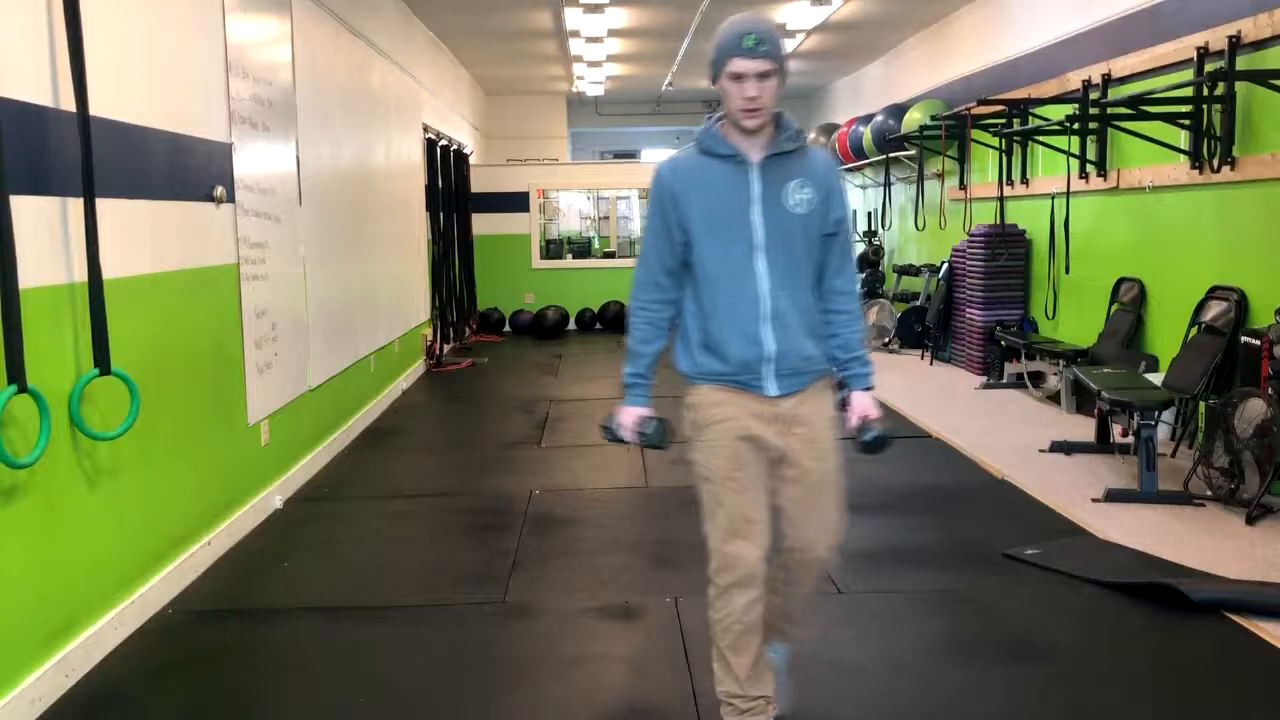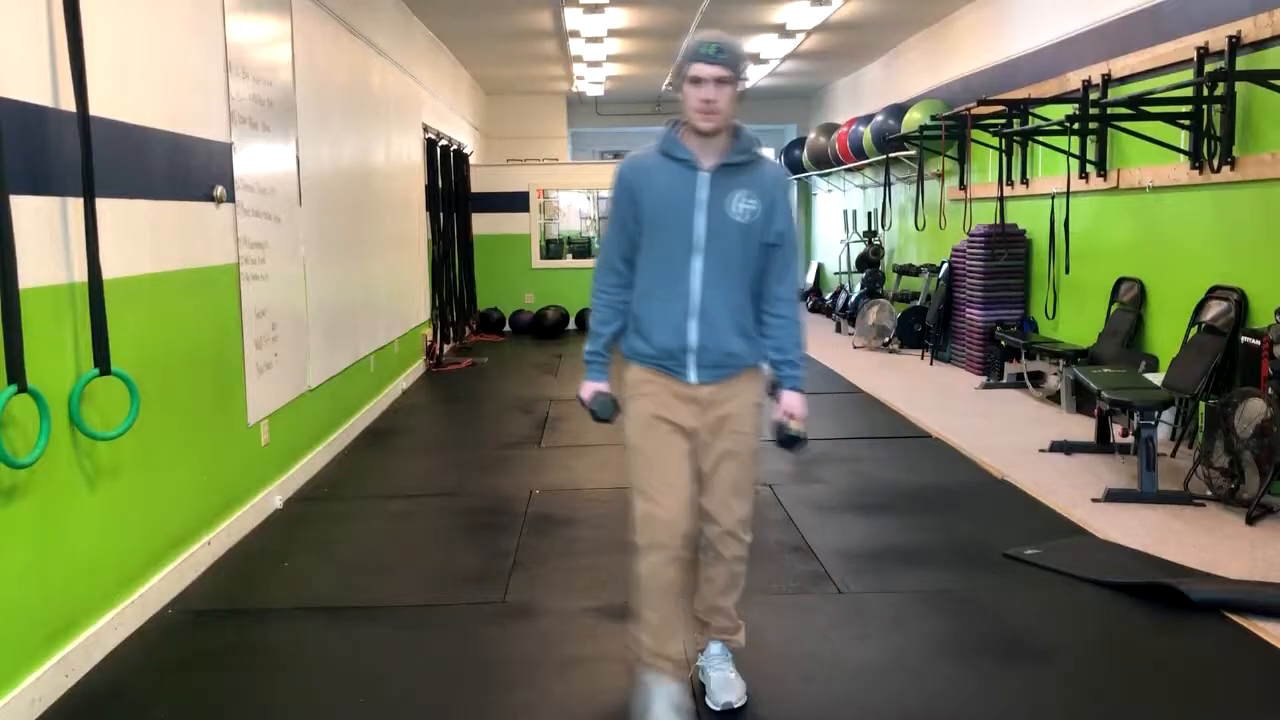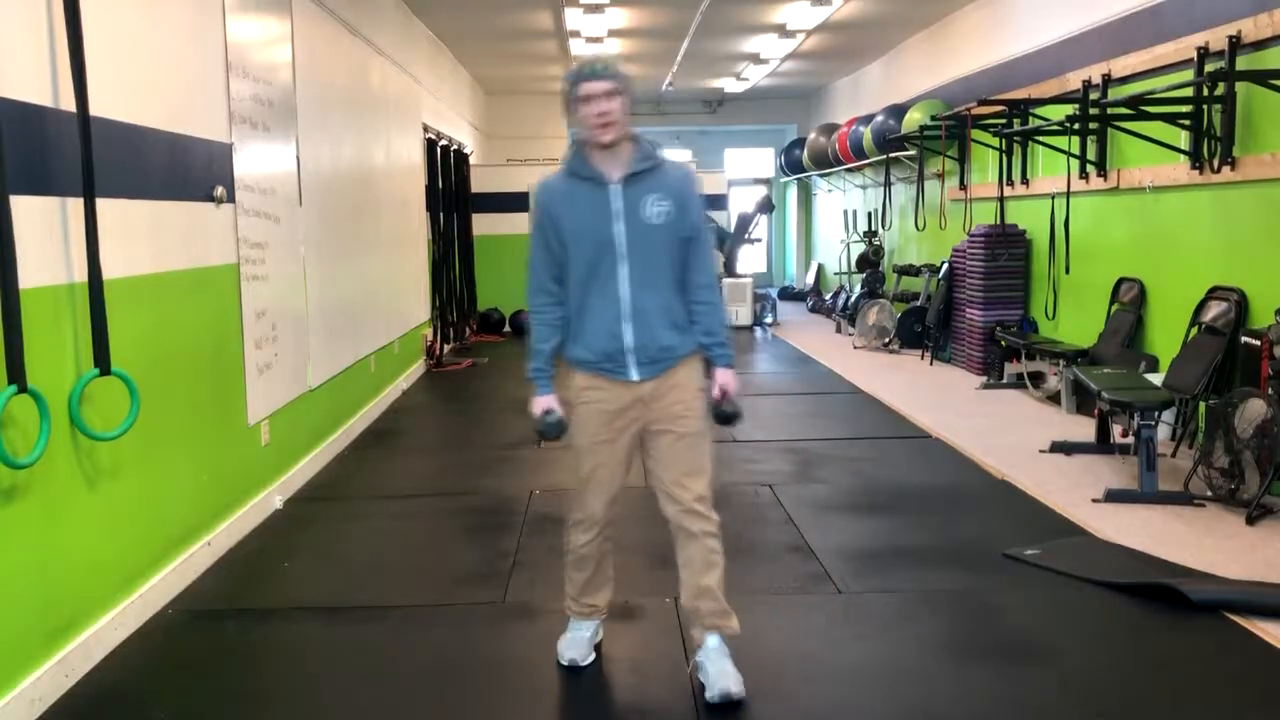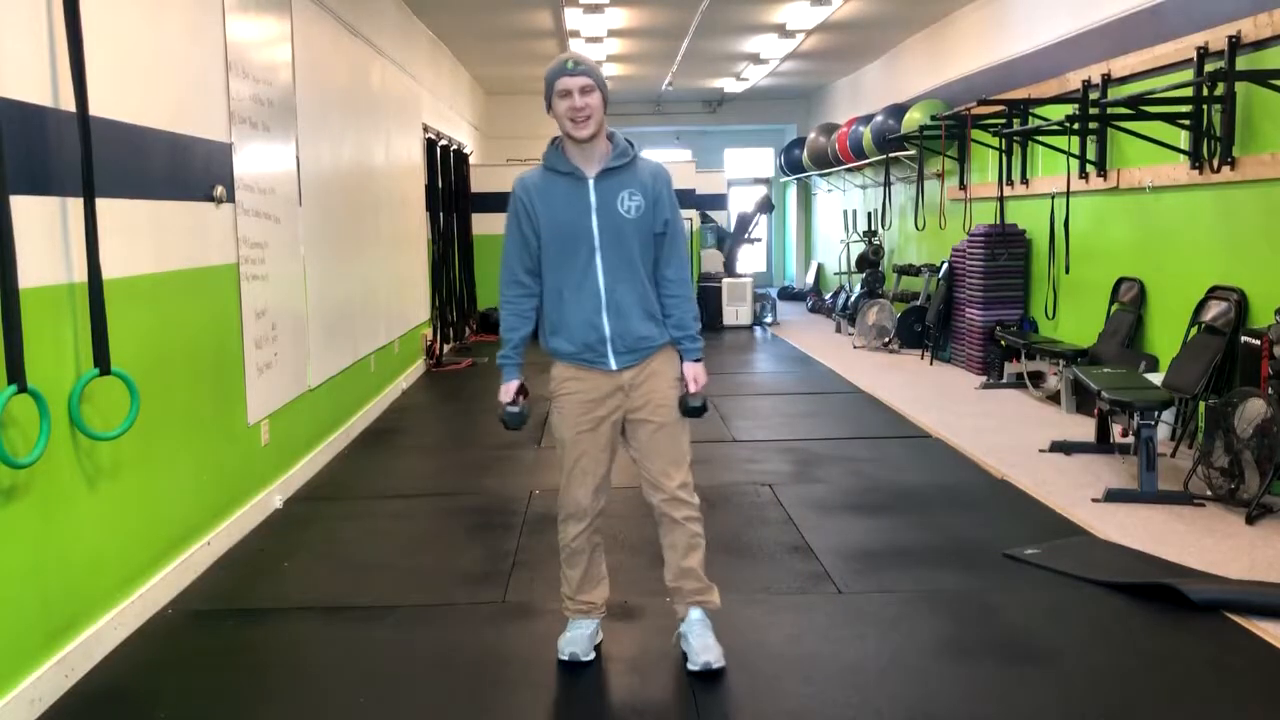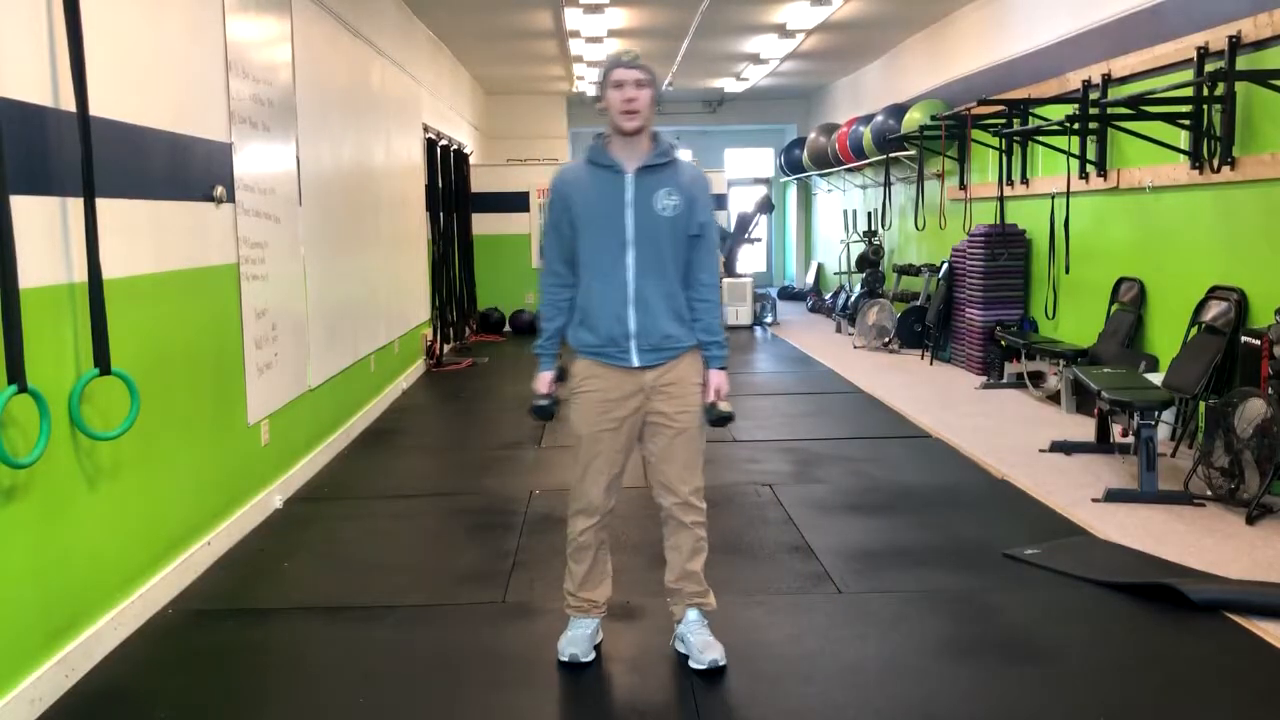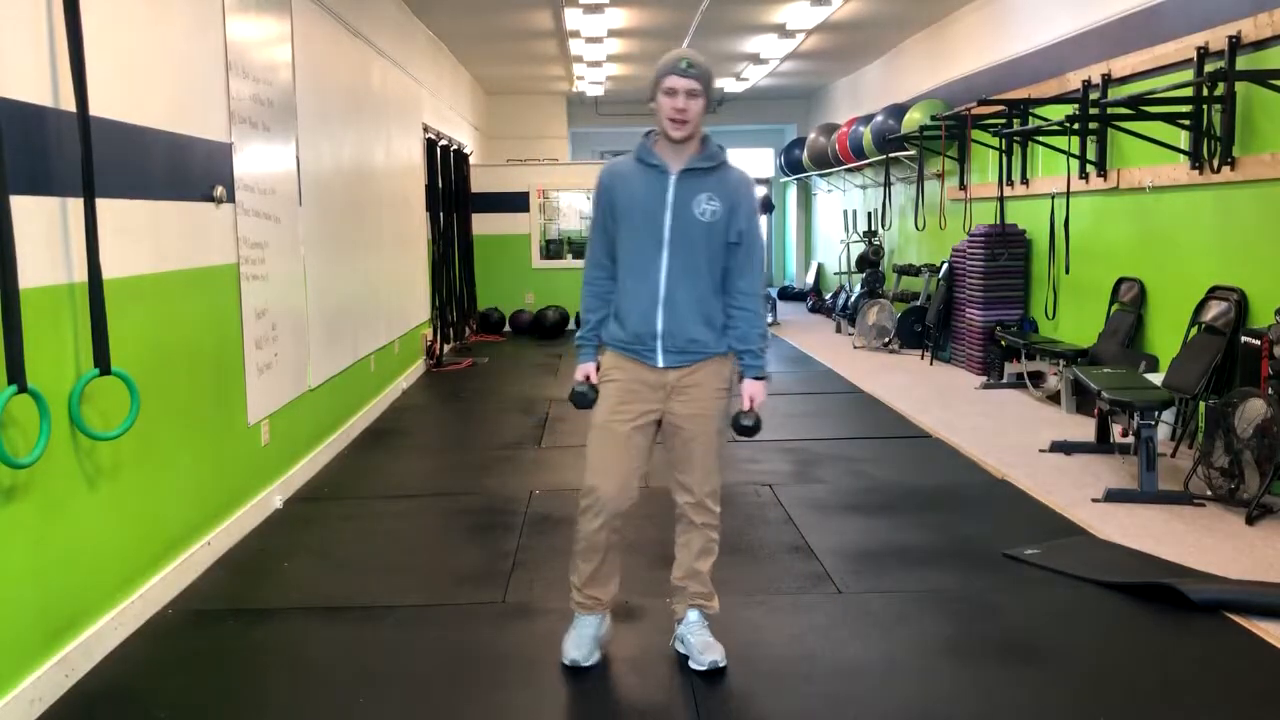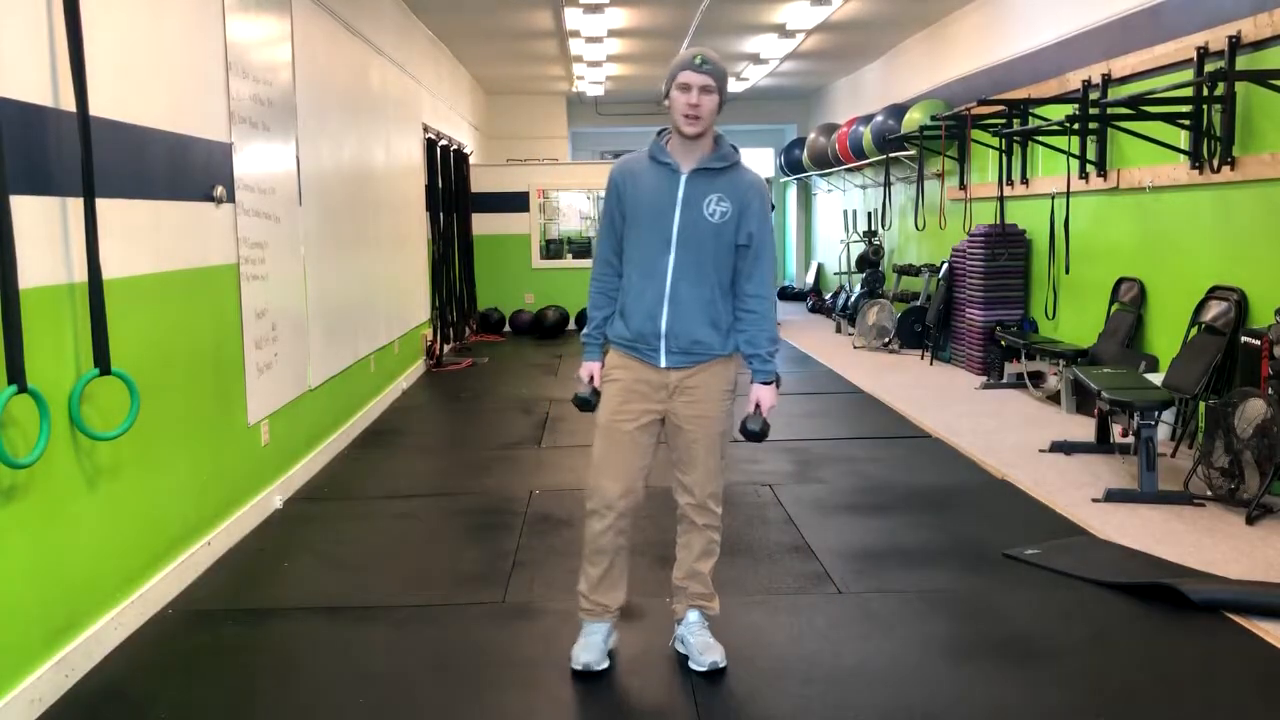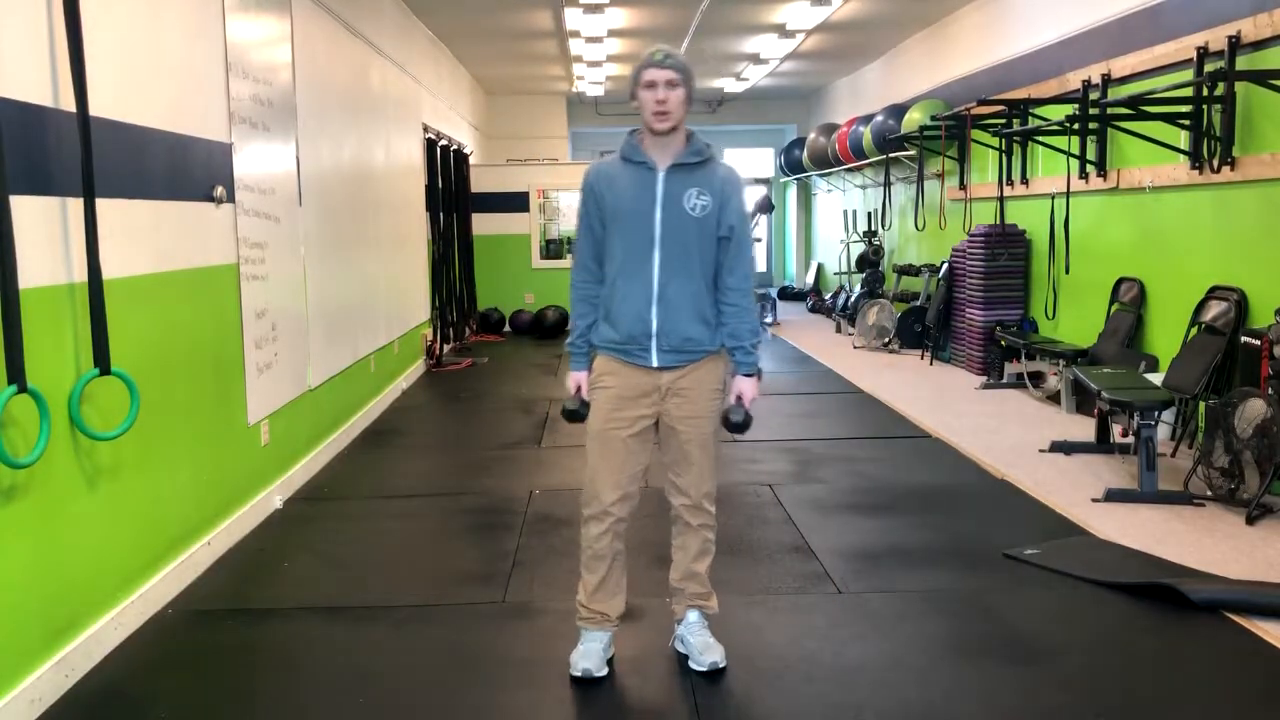
dt=0.4s
person 1, frame 1
left shoulder: (817, 171)
right shoulder: (678, 178)
left elbow: (839, 284)
right elbow: (655, 291)
left wrist: (859, 378)
right wrist: (635, 391)
left hip: (807, 395)
right hip: (721, 398)
left knee: (814, 542)
right knee: (739, 560)
left ankle: (773, 636)
person 1, frame 2
left shoulder: (767, 182)
right shoulder: (638, 174)
left elbow: (780, 291)
right elbow: (614, 277)
left wrist: (790, 380)
right wrist: (595, 365)
left hip: (735, 384)
right hip: (652, 378)
left knee: (727, 526)
right knee: (660, 525)
left ankle: (717, 645)
person 1, frame 3
left shoulder: (676, 182)
right shoulder: (554, 196)
left elbow: (701, 279)
right elbow: (545, 295)
left wrist: (720, 358)
right wrist: (540, 380)
left hip: (675, 374)
right hip: (596, 381)
left knee: (693, 510)
right knee: (590, 513)
left ankle: (712, 640)
right ankle: (584, 617)
person 1, frame 4
left shoulder: (651, 179)
right shoulder: (532, 191)
left elbow: (674, 274)
right elbow: (519, 285)
left wrist: (691, 352)
right wrist: (510, 366)
left hip: (653, 364)
right hip: (576, 373)
left knee: (675, 495)
right knee: (579, 505)
left ankle: (694, 615)
right ankle: (583, 616)
person 1, frame 5
left shoulder: (689, 182)
right shoulder: (571, 183)
left elbow: (704, 279)
right elbow: (556, 279)
left wrist: (715, 359)
right wrist: (546, 359)
left hip: (678, 366)
right hip: (598, 369)
left knee: (683, 500)
right knee: (589, 502)
left ankle: (691, 615)
right ankle: (584, 614)
person 1, frame 6
left shoulder: (733, 187)
right shoulder: (616, 179)
left elbow: (746, 286)
right elbow: (599, 273)
left wrist: (754, 368)
right wrist: (587, 350)
left hip: (703, 368)
right hip: (625, 364)
left knee: (699, 502)
right knee: (603, 497)
left ankle: (693, 617)
right ankle: (589, 612)
person 1, frame 7
left shoulder: (745, 188)
right shoulder: (628, 175)
left elbow: (757, 287)
right elbow: (607, 270)
left wrist: (764, 372)
right wrist: (593, 348)
left hip: (706, 369)
right hip: (629, 363)
left knee: (700, 503)
right knee: (608, 499)
left ankle: (693, 618)
right ankle: (597, 620)
person 1, frame 8
left shoulder: (721, 182)
right shoulder: (603, 180)
left elbow: (736, 281)
right elbow: (587, 276)
left wrist: (745, 364)
right wrist: (577, 357)
left hip: (698, 367)
right hip: (617, 367)
left knee: (695, 502)
right knee: (606, 505)
left ankle: (692, 618)
right ankle: (597, 627)
